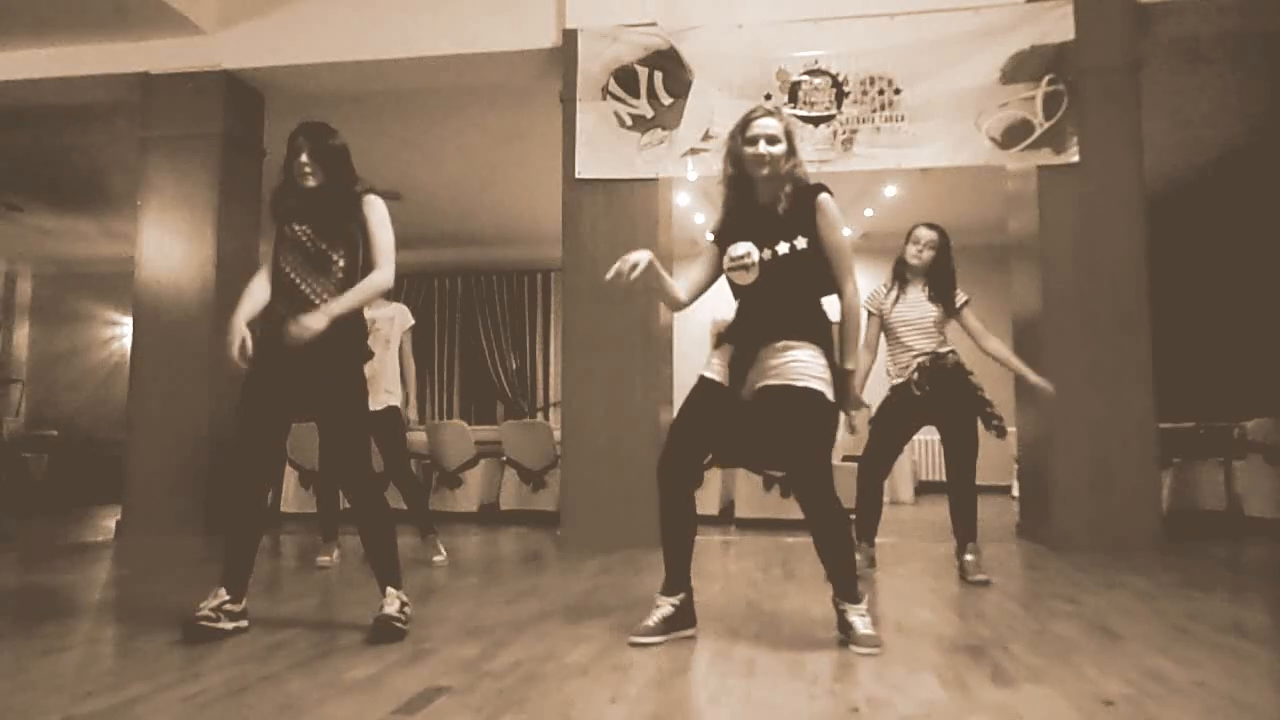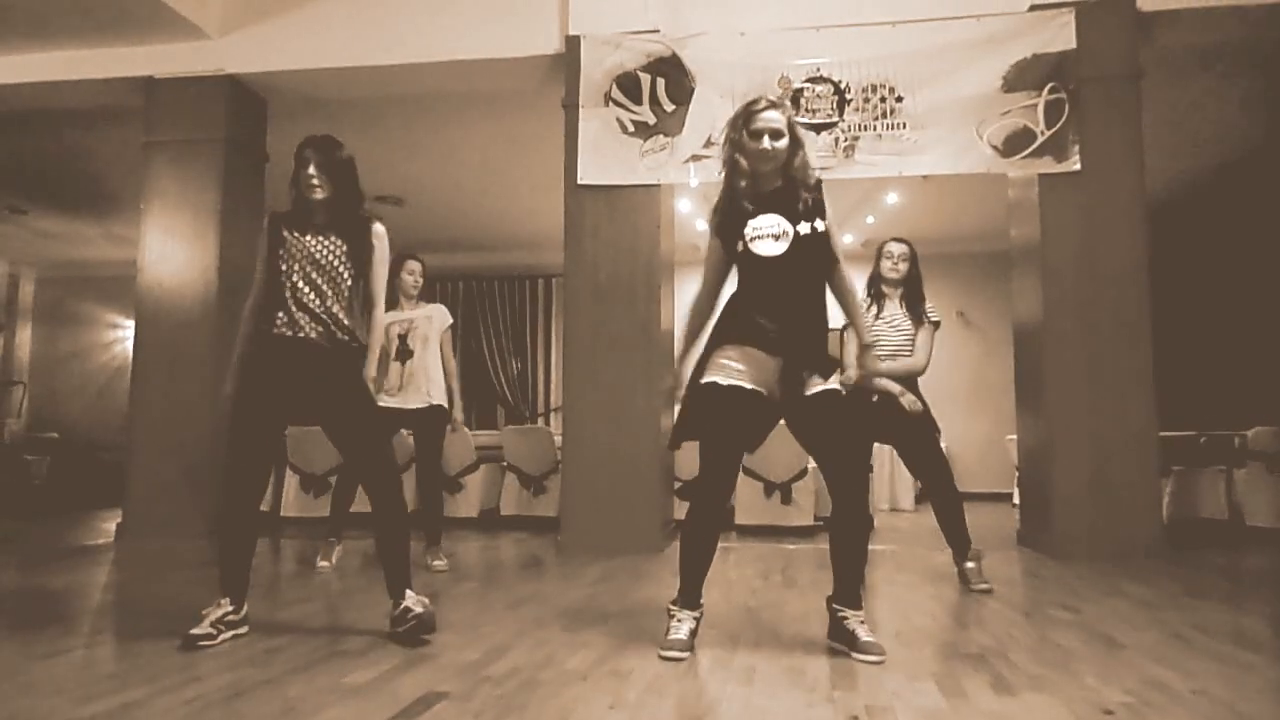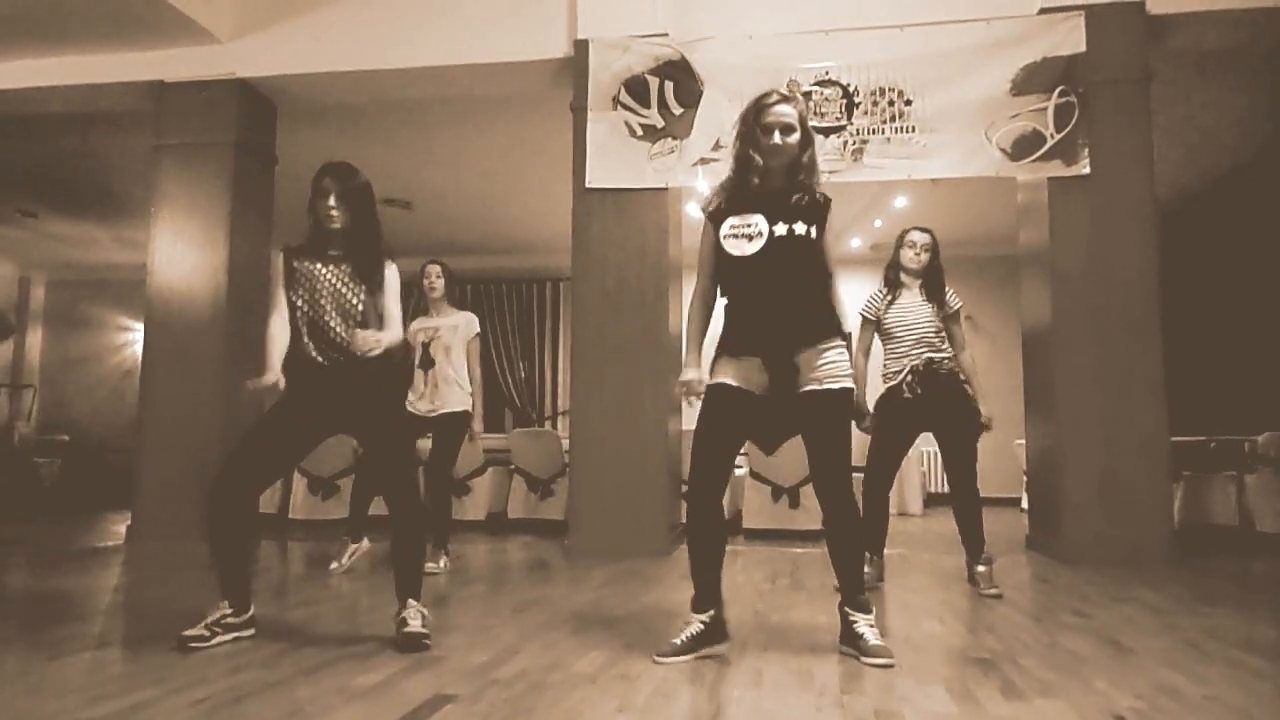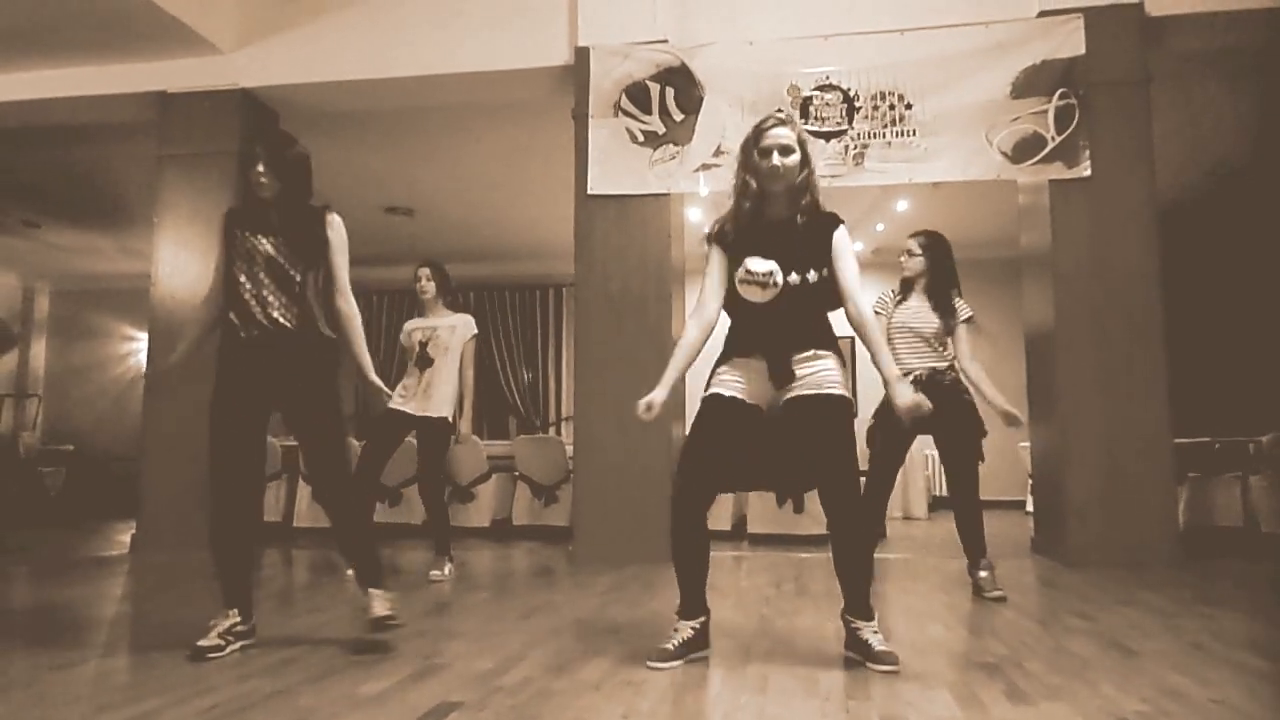
dt=0.7s
person 1, frame 1
left shoulder: (814, 201)
right shoulder: (731, 224)
left elbow: (847, 288)
right elbow: (680, 298)
left wrist: (845, 368)
right wrist: (650, 264)
left hip: (793, 352)
right hip: (735, 355)
left knee: (811, 481)
right knee: (674, 469)
left ankle: (850, 604)
right ankle: (676, 601)
person 1, frame 2
left shoulder: (811, 193)
right shoulder: (730, 213)
left elbow: (839, 273)
right elbow: (706, 296)
left wrist: (861, 345)
right wrist: (678, 366)
left hip: (810, 359)
right hip: (743, 355)
left knee: (852, 485)
right knee: (714, 486)
left ankle: (846, 614)
right ankle: (686, 611)
person 1, frame 3
left shoulder: (814, 204)
right shoulder: (726, 203)
left elbow: (828, 289)
right elbow: (705, 285)
left wrist: (852, 375)
right wrist: (692, 360)
left hip: (815, 348)
right hip: (741, 354)
left knee: (835, 487)
right knee: (703, 483)
left ankle: (856, 616)
right ankle: (707, 615)
person 1, frame 4
left shoulder: (828, 228)
right shoulder: (729, 233)
left elbow: (857, 303)
right elbow: (704, 312)
left wrist: (894, 379)
right wrist: (663, 386)
left hip: (813, 366)
right hip: (744, 368)
left knee: (842, 500)
right knee: (690, 492)
left ankle: (861, 625)
right ankle: (692, 621)
person 2, frame 1
left shoulder: (365, 205)
right shoulder: (287, 214)
left elbow: (383, 274)
right elbow: (267, 277)
left wrist: (327, 315)
right wrist: (238, 320)
left hip: (334, 355)
right hip: (274, 355)
left knee: (353, 473)
right knee: (249, 474)
left ankle: (392, 594)
right ankle: (231, 596)
person 2, frame 2
left shoulder: (369, 233)
right shoulder: (277, 227)
left elbow: (374, 308)
right elbow: (256, 299)
left wrist: (367, 372)
right wrist: (234, 369)
left hip: (338, 368)
right hip: (272, 365)
left knee: (384, 477)
right knee: (241, 484)
left ankle: (404, 597)
right ankle: (231, 604)
person 2, frame 3
left shoulder: (380, 265)
right shoulder: (289, 260)
left elbow: (393, 327)
right elbow: (280, 318)
left wrist: (380, 339)
right wrist: (274, 369)
left hip: (370, 388)
right hip: (309, 389)
left knee: (404, 496)
right knee: (228, 490)
left ankle: (410, 606)
right ankle: (237, 609)
person 2, frame 4
left shoulder: (324, 224)
right shoulder: (235, 223)
left elbow: (341, 299)
right elbow: (222, 296)
left wrist: (367, 368)
right wrist: (178, 356)
left hip: (305, 361)
right hip: (243, 363)
left knee: (331, 478)
right knee: (231, 488)
left ankle: (374, 588)
right ankle: (237, 613)
person 3, frame 1
left shoulder: (949, 294)
right shoulder: (882, 295)
left elbow: (985, 339)
right elbow: (868, 349)
left wrist: (1029, 374)
right wrist: (855, 397)
left hip: (949, 385)
right hip: (904, 392)
left knee: (961, 471)
right knee: (871, 466)
left ankle: (968, 551)
right ankle: (864, 548)
person 3, frame 2
left shoulder: (923, 310)
right shoulder: (862, 309)
left elbow: (920, 363)
left wrist: (877, 366)
right wrist: (894, 389)
left hip: (905, 401)
right hip: (862, 403)
left knee: (939, 480)
left ankle: (966, 560)
person 3, frame 3
left shoulder: (943, 296)
right shoulder: (878, 299)
left elbow: (961, 351)
right elbow: (862, 355)
left wrist: (978, 400)
right wrist: (861, 405)
left hip: (945, 390)
right hip: (898, 395)
left knee: (963, 477)
right knee: (876, 478)
left ankle: (978, 563)
right ankle: (872, 562)
person 3, frame 4
left shoulder: (953, 305)
right shoulder: (888, 300)
left elbow: (969, 361)
left wrist: (1000, 403)
left hip: (945, 396)
left knee: (964, 483)
right knee: (877, 483)
left ankle: (980, 568)
person 4, frame 1
left shoulder: (398, 312)
left elbow: (407, 359)
left wrist: (412, 404)
left hip: (385, 402)
left knee: (400, 471)
right knee: (330, 472)
left ankle: (430, 535)
right ankle: (329, 541)
person 4, frame 2
left shoulder: (438, 313)
right shoulder: (383, 320)
left elbow: (449, 360)
right elbow: (377, 366)
left wrist: (457, 404)
left hip: (430, 403)
right hip: (390, 403)
left knee: (429, 475)
left ankle: (433, 546)
right ankle: (333, 539)
person 4, frame 3
left shoulder: (466, 320)
right shoulder: (416, 326)
left elbow: (475, 370)
right elbow: (416, 368)
left wrist: (477, 415)
left hip: (453, 409)
right hip: (416, 407)
left knee: (438, 477)
left ankle: (440, 549)
right ankle: (355, 538)
person 4, frame 4
left shoulder: (463, 323)
right shoulder: (411, 326)
left elbow: (468, 372)
left wrist: (466, 416)
left hip: (438, 412)
right hip: (400, 406)
left knee: (430, 485)
right knee: (365, 471)
left ankle: (443, 555)
